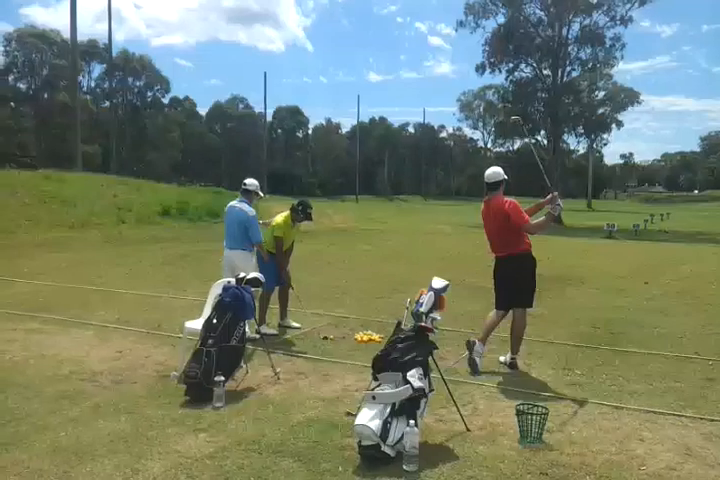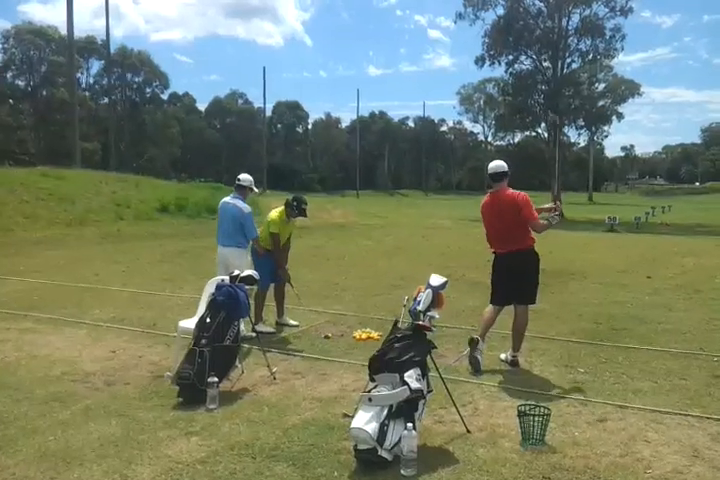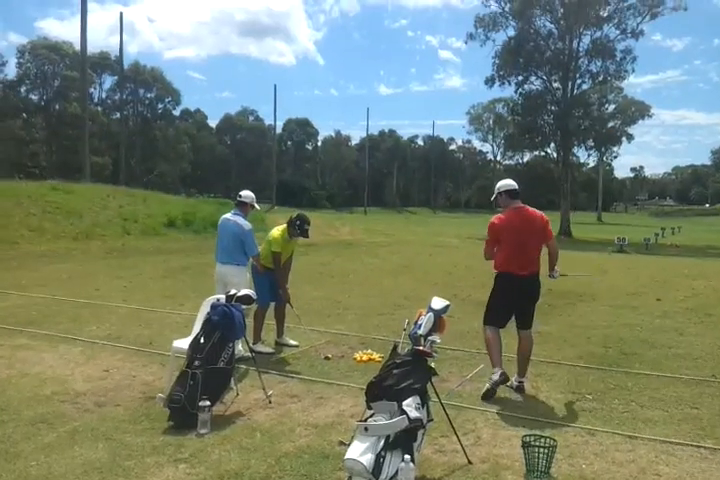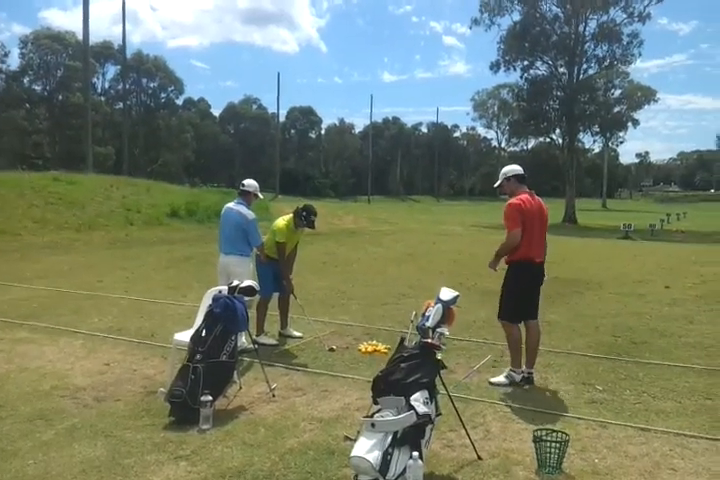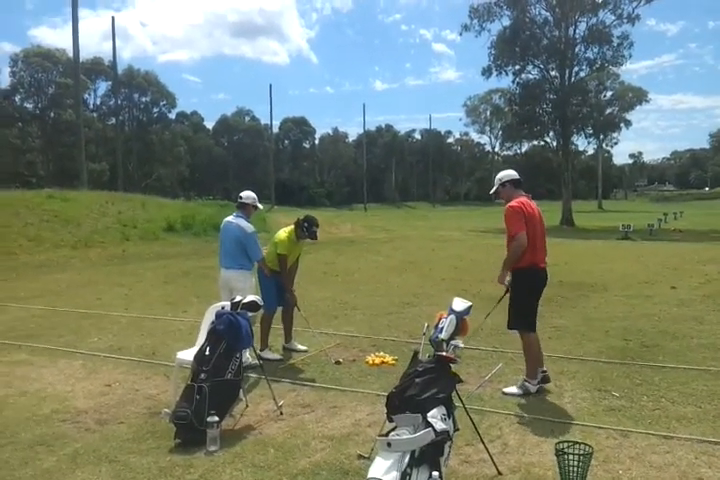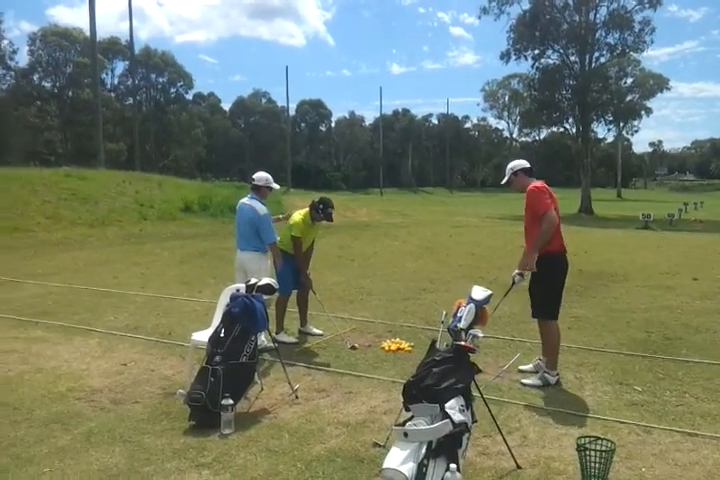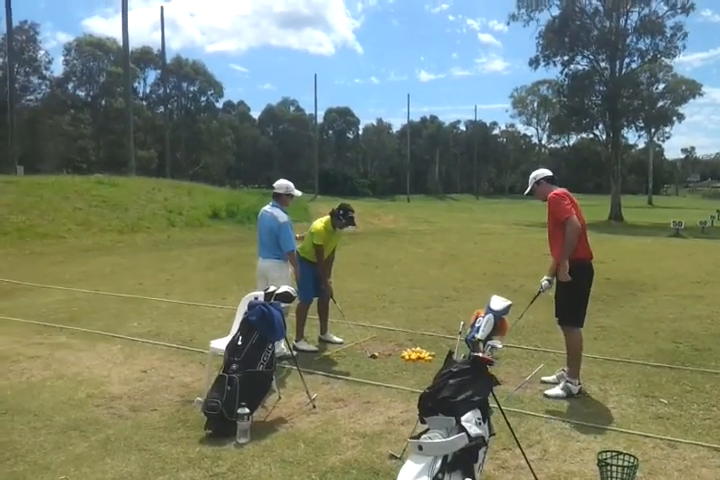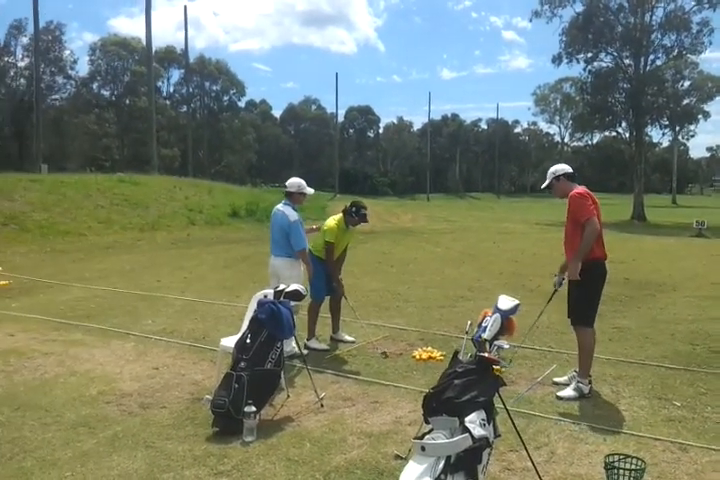
dt=0.4s
person 1, frame 1
left shoulder: (486, 207)
right shoulder: (507, 204)
right elbow: (531, 228)
left wrist: (543, 203)
right wrist: (551, 214)
left hip: (502, 262)
right hip: (520, 261)
left knee: (500, 308)
right knee: (519, 310)
left ankle: (479, 344)
right ankle: (512, 357)
person 1, frame 2
left shoulder: (486, 203)
right shoulder: (518, 197)
right elbow: (536, 227)
left wrist: (541, 209)
right wrist: (551, 220)
left hip: (501, 259)
right hip: (524, 257)
left knee: (496, 303)
right knee: (522, 307)
left ankle: (480, 339)
right ankle: (514, 355)
person 1, frame 3
left shoulder: (497, 222)
right shoulder: (539, 217)
left elbow: (488, 255)
right elbow: (553, 248)
right wrist: (552, 268)
left hip: (506, 280)
right hip: (531, 280)
left knee: (491, 325)
right knee: (525, 331)
left ankle: (498, 372)
right ankle: (520, 380)
person 1, frame 4
left shoulder: (515, 204)
right shoulder: (539, 203)
left elbow: (514, 239)
left wrist: (496, 258)
left hip: (520, 268)
right hip: (536, 267)
left knee: (509, 320)
right knee: (531, 320)
left ankle: (516, 372)
right ankle: (529, 371)
person 1, frame 5
left shoulder: (514, 207)
right shoulder: (532, 206)
left elbow: (520, 243)
left wrist: (504, 270)
left hip: (526, 274)
right hip: (537, 271)
left knee: (526, 329)
right knee: (528, 327)
left ankle: (531, 382)
right ankle: (540, 371)
person 1, frame 6
left shoulder: (535, 190)
right shoulder: (537, 192)
left elbow: (552, 221)
right elbow: (534, 235)
left wrist: (534, 254)
right wrist: (521, 268)
left hip: (550, 261)
right hip: (545, 260)
left knee: (548, 317)
right knee: (542, 315)
left ankle: (551, 373)
right ankle: (545, 361)
person 1, frame 7
left shoulder: (556, 196)
right shoulder: (559, 199)
left elbow: (574, 226)
left wrist: (564, 263)
right wrist: (549, 276)
left hip: (575, 269)
right hip: (570, 269)
left knee: (571, 324)
right knee: (566, 323)
left ankle: (573, 382)
right ankle: (569, 372)
person 1, frame 8
left shoulder: (578, 196)
right shoulder: (577, 197)
left elbow: (593, 228)
left wrist: (576, 263)
right wrist: (562, 271)
left hip: (588, 269)
right hip: (584, 268)
left knee: (583, 325)
right knee: (581, 324)
left ankle: (583, 383)
right ankle: (581, 373)
person 2, frame 1
left shoulder: (229, 206)
right shoulder: (250, 212)
right elbow: (257, 241)
left wrist: (259, 223)
right wrist: (265, 255)
left hip: (228, 253)
right hip: (243, 256)
person 2, frame 2
left shoulder: (223, 203)
right shoulder: (244, 209)
right elbow: (253, 236)
left hip: (221, 250)
right hip: (238, 253)
right ankle: (238, 329)
person 2, frame 3
left shoulder: (223, 219)
right shoulder: (245, 226)
right elbow: (253, 254)
left hip: (220, 268)
right hip: (236, 271)
right ankle: (235, 349)
person 2, frame 4
left shoulder: (226, 208)
right shoulder: (248, 215)
right elbow: (257, 244)
right wrist: (264, 256)
left hip: (223, 258)
right hip: (240, 262)
right ankle: (238, 341)
person 2, frame 5
left shoulder: (225, 222)
right shoulder: (247, 228)
right elbow: (258, 258)
right wrist: (267, 270)
left hip: (224, 273)
right hip: (241, 276)
right ankle: (242, 357)
person 2, frame 6
left shoulder: (241, 204)
right shoulder: (260, 210)
right elbow: (270, 241)
left wrist: (279, 218)
right wrist: (278, 258)
left hip: (240, 255)
right hip: (256, 258)
right ankle: (257, 340)
person 2, frame 7
left shoulder: (263, 212)
right shoulder: (282, 218)
right elbow: (288, 250)
left wrist: (295, 236)
right wrist: (296, 268)
left hip: (262, 263)
right hip: (277, 266)
right ankle: (276, 348)
person 2, frame 8
left shoulder: (277, 210)
right shoulder: (292, 216)
right elbow: (300, 248)
left wrist: (312, 229)
right wrist: (309, 266)
left hip: (274, 261)
right hip: (289, 264)
right ankle: (287, 347)
person 3, frame 1
left shoulder: (296, 222)
right shoulder: (280, 222)
left elbow: (290, 244)
right elbow: (278, 249)
left wrist: (286, 266)
right wrist: (284, 271)
left hip: (279, 254)
right hip: (267, 254)
left knee: (285, 286)
right knee: (268, 288)
left ankle: (283, 319)
right ankle: (261, 324)
person 3, frame 2
left shoulder: (291, 218)
right shoulder: (275, 218)
left elbow: (287, 241)
right elbow: (276, 246)
left wrist: (285, 264)
right wrist: (283, 270)
left hip: (274, 251)
right hip: (262, 251)
left knee: (280, 283)
right knee: (263, 286)
left ankle: (281, 317)
right ankle: (258, 323)
person 3, frame 3
left shoulder: (294, 236)
right shoulder: (277, 236)
left elbow: (288, 259)
right elbow: (278, 265)
left wrist: (285, 283)
right wrist: (283, 289)
left hip: (275, 269)
right hip: (262, 269)
left knee: (281, 302)
right knee: (263, 304)
left ankle: (280, 337)
right ankle: (256, 342)
person 3, frame 4
left shoulder: (299, 226)
right shoulder: (282, 226)
left elbow: (293, 249)
right elbow: (281, 256)
left wrist: (289, 273)
right wrist: (287, 280)
left hip: (279, 260)
right hip: (266, 259)
left knee: (285, 292)
right knee: (266, 295)
left ankle: (284, 328)
right ankle: (260, 334)
person 3, frame 5
left shoulder: (301, 237)
right shoulder: (283, 238)
left elbow: (294, 262)
right elbow: (283, 268)
left wrist: (291, 286)
right wrist: (290, 292)
left hip: (280, 272)
right hip: (268, 272)
left knee: (289, 305)
right knee: (270, 309)
left ankle: (288, 342)
right ankle: (263, 349)
person 3, frame 6
left shoulder: (316, 220)
right shoulder: (298, 220)
left elbow: (310, 245)
right elbow: (298, 251)
left wrist: (306, 269)
right wrist: (305, 275)
left hip: (296, 255)
right hip: (284, 254)
left knee: (304, 289)
right knee: (285, 292)
left ankle: (304, 325)
right ankle: (279, 332)
person 3, frame 7
left shoulder: (338, 228)
right shoulder: (319, 228)
left elbow: (331, 253)
right elbow: (319, 258)
left wrist: (328, 278)
right wrist: (325, 283)
left hip: (317, 262)
right hip: (304, 261)
left knee: (324, 296)
right knee: (306, 299)
left ankle: (324, 333)
right ankle: (299, 340)
person 3, frame 8
left shoulder: (351, 226)
right shoulder: (332, 226)
left elbow: (343, 250)
right elbow: (329, 256)
left wrist: (338, 274)
right wrist: (336, 280)
left hip: (330, 260)
right hip: (317, 259)
left knee: (337, 295)
right knee: (318, 298)
left ankle: (336, 332)
right ankle: (310, 339)
